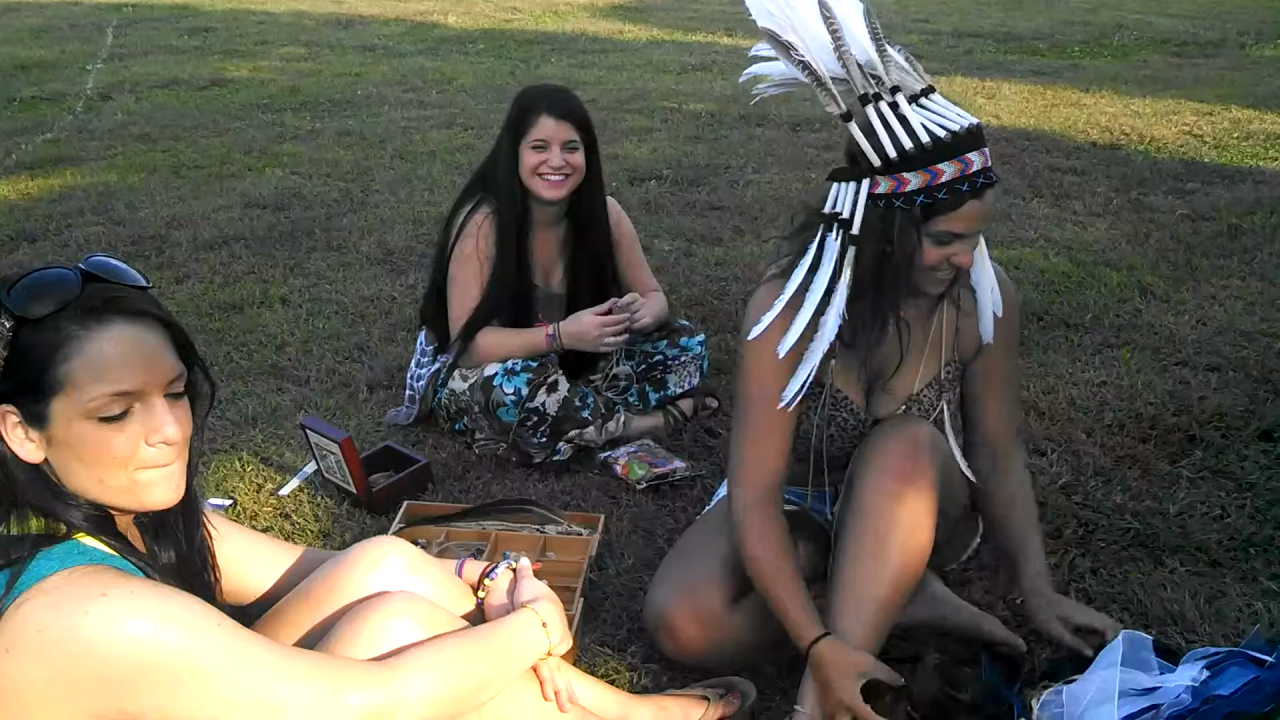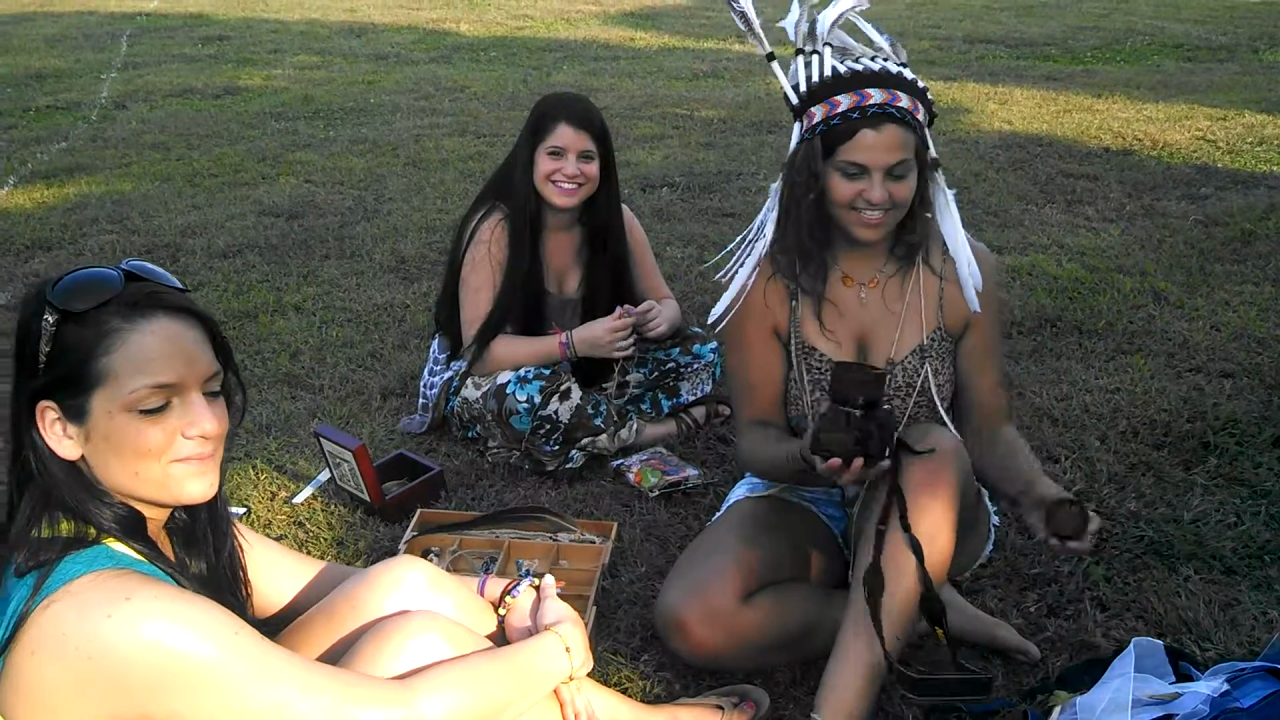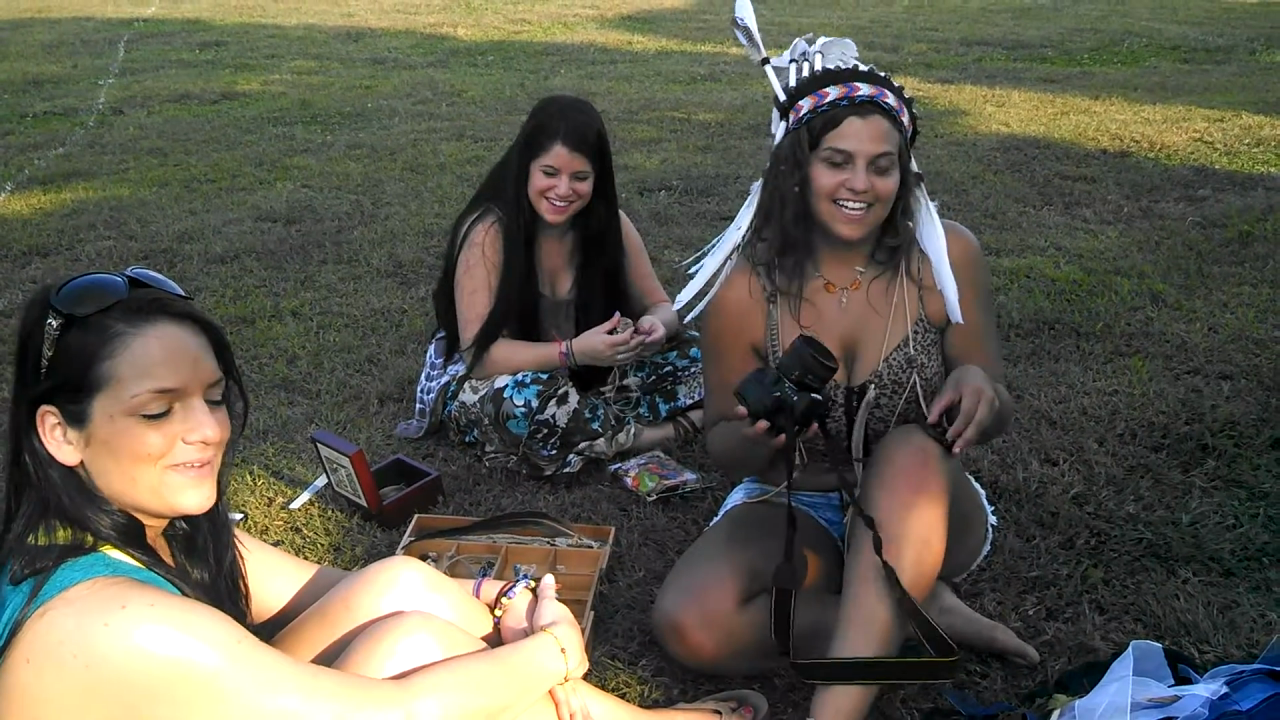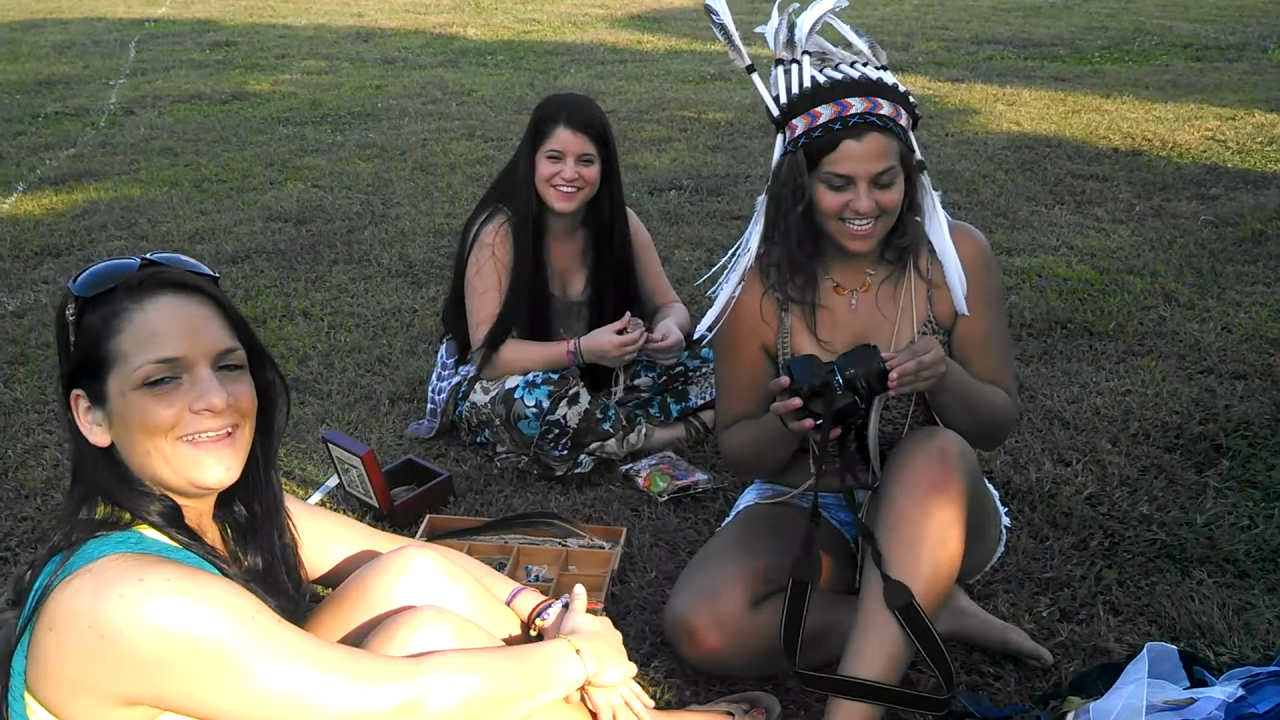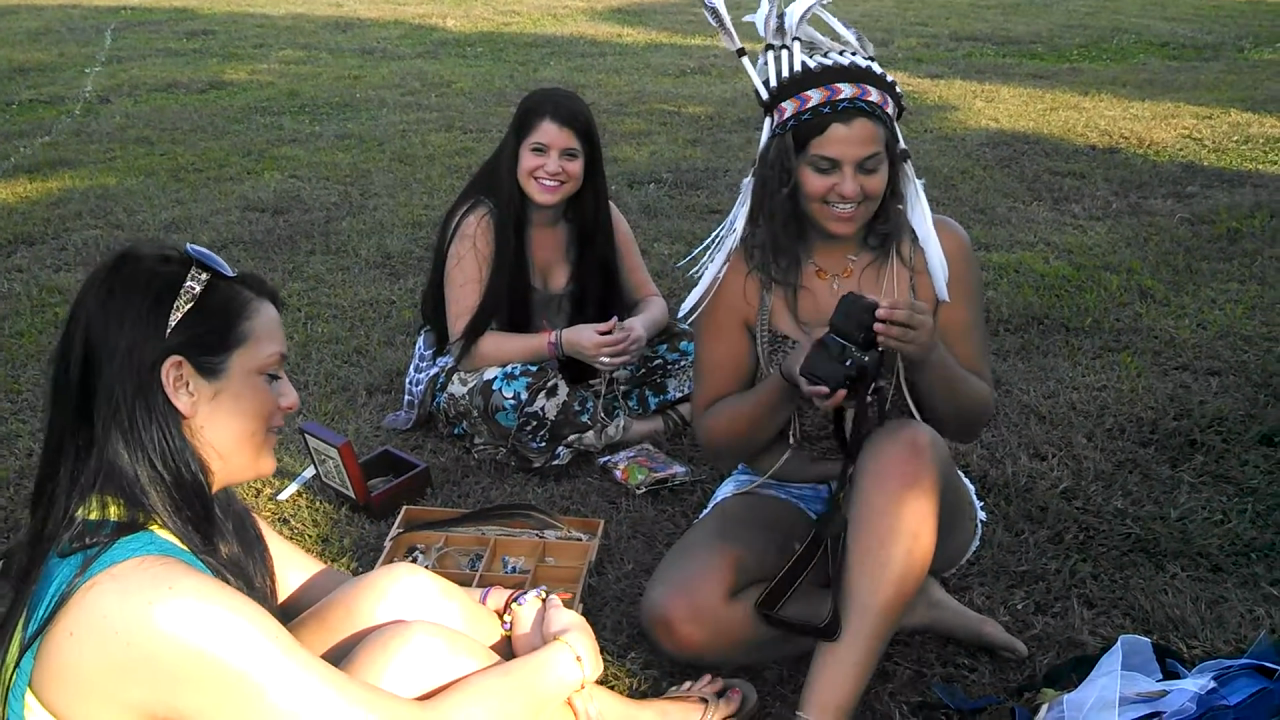
dt=1s
person 1, frame 1
left shoulder: (132, 515)
right shoulder: (84, 615)
left elbow: (333, 572)
left wrist: (484, 590)
right wrist: (534, 626)
left knee: (383, 568)
right knee: (394, 622)
person 1, frame 2
left shoulder: (158, 519)
right shoulder: (105, 617)
left elbow: (353, 586)
left wrist: (511, 603)
right wrist: (557, 650)
left knee: (406, 586)
right knee: (417, 642)
person 1, frame 3
left shoulder: (160, 529)
right shoulder: (102, 626)
left elbow: (342, 591)
left wrist: (495, 614)
right wrist: (550, 652)
left knee: (401, 588)
right knee: (408, 640)
person 1, frame 4
left shoulder: (234, 507)
right shoulder: (127, 599)
left elbow: (422, 563)
left wrist: (551, 618)
right wrist: (577, 655)
left knee: (413, 580)
right knee: (419, 632)
person 1, frame 5
left shoulder: (170, 510)
right shoulder: (150, 606)
left elbow: (364, 597)
left wrist: (514, 618)
right wrist: (565, 657)
left knee: (403, 594)
right knee: (412, 650)
person 2, frame 1
left shoulder: (984, 297)
right shoulder: (792, 306)
left elbow: (998, 454)
right elbow: (754, 493)
left wrist: (1038, 586)
right wrist: (824, 648)
left hip: (911, 512)
right hip: (799, 507)
left knee: (905, 447)
right knee: (685, 624)
right ankle: (902, 601)
person 2, frame 2
left shoulder: (965, 271)
right shoulder: (765, 277)
left elbow: (990, 428)
right elbow: (754, 440)
left wrist: (1034, 488)
right wrist: (808, 460)
left hip: (928, 515)
right hip: (800, 504)
left knee: (933, 451)
right knee: (690, 622)
right ankle: (924, 611)
person 2, frame 3
left shoulder: (947, 256)
right shoulder: (746, 286)
left elbow: (992, 422)
right elbow: (724, 453)
left wrist: (980, 393)
right wrist: (759, 435)
left hip: (922, 514)
right hip: (793, 511)
left knee: (911, 451)
right knee: (688, 625)
right ankle: (919, 612)
person 2, frame 4
left shoulder: (957, 256)
right shoulder: (761, 284)
left elbow: (997, 424)
right elbow: (736, 449)
left wrist: (943, 379)
right wrist: (785, 427)
left hip: (933, 515)
right hip: (804, 512)
left knee: (936, 451)
right knee: (700, 627)
right ankle: (934, 614)
person 2, frame 5
left shoulder: (937, 247)
right shoulder: (745, 267)
left elbow: (970, 420)
right elbow: (714, 434)
left wrist: (927, 355)
right wrist: (787, 384)
left hip: (908, 506)
right hip: (780, 500)
left knee: (906, 444)
right knee: (675, 617)
right ankle: (906, 606)
person 3, frame 1
left shoulder: (603, 212)
right shoulder: (483, 221)
left elbow: (654, 297)
right elbow: (466, 343)
left wrist: (641, 313)
right wrist: (560, 335)
left hip: (569, 365)
right hip: (478, 376)
left knee: (687, 344)
right knee: (512, 392)
right ankle: (645, 420)
person 3, frame 2
left shoulder: (615, 219)
right shoulder: (495, 227)
left elbow: (665, 304)
right elbow: (479, 351)
left wrist: (657, 319)
right wrist: (573, 343)
left hip: (584, 371)
right hip: (490, 382)
left knee: (699, 351)
right knee: (528, 397)
right ankle: (664, 426)
person 3, frame 3
left shoulder: (609, 222)
right shoulder: (489, 230)
left elbow: (659, 306)
right elbow: (479, 354)
left wrist: (655, 327)
right wrist: (573, 352)
left hip: (583, 376)
right hip: (485, 385)
left knee: (691, 353)
right knee: (525, 402)
right ankle: (663, 431)
person 3, frame 4
left shoulder: (618, 221)
right shoulder: (499, 230)
left elbow: (669, 306)
right elbow: (488, 354)
left wrist: (668, 329)
right wrist: (580, 350)
left hip: (591, 377)
right hip: (498, 386)
left knee: (702, 356)
right knee: (536, 404)
right ankle: (674, 431)
person 3, frame 5
left shoulder: (600, 215)
right shoulder: (481, 222)
left elbow: (650, 302)
right elbow: (467, 346)
left wrist: (639, 328)
right wrist: (560, 343)
left hip: (570, 371)
right hip: (477, 378)
left knee: (683, 347)
right knee: (515, 396)
right ankle: (652, 424)
